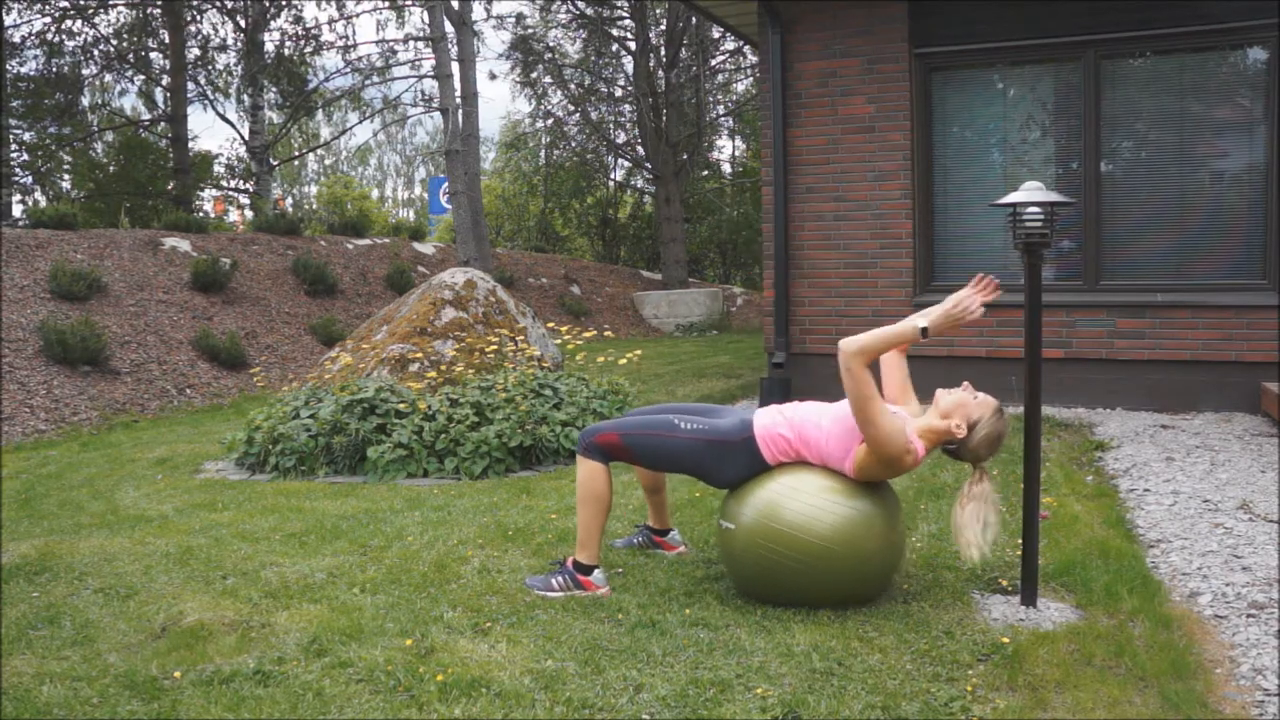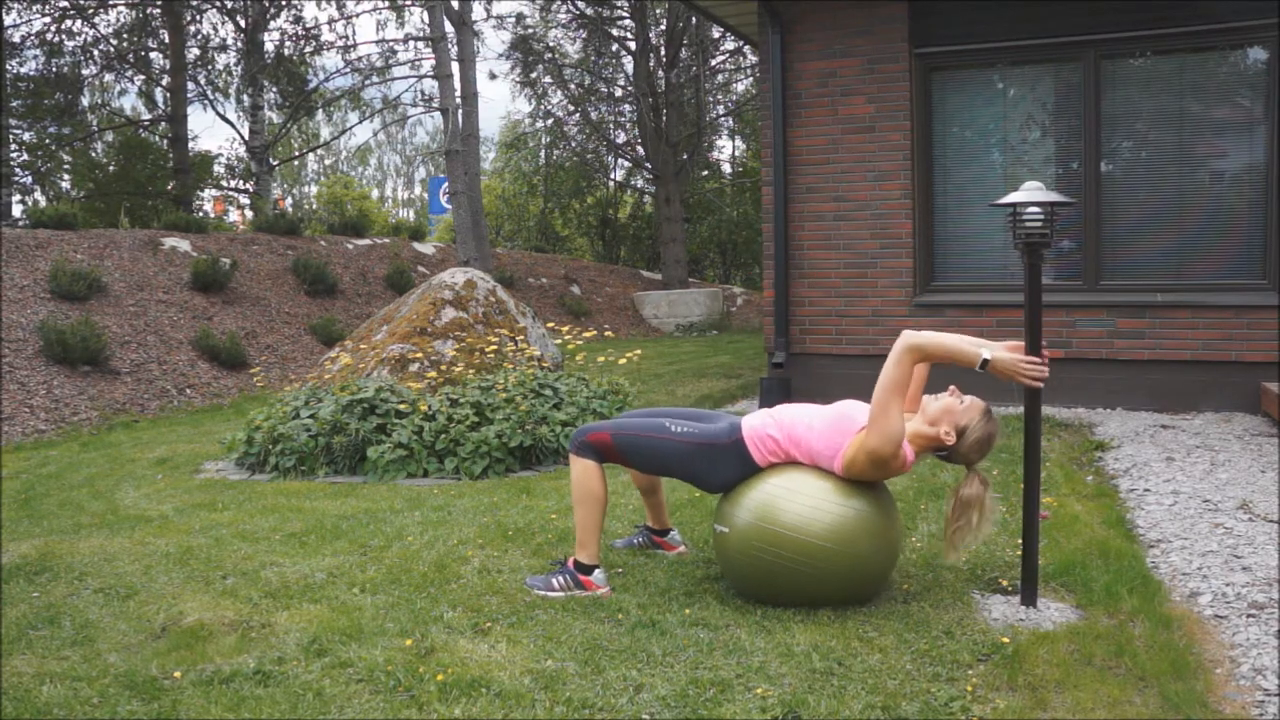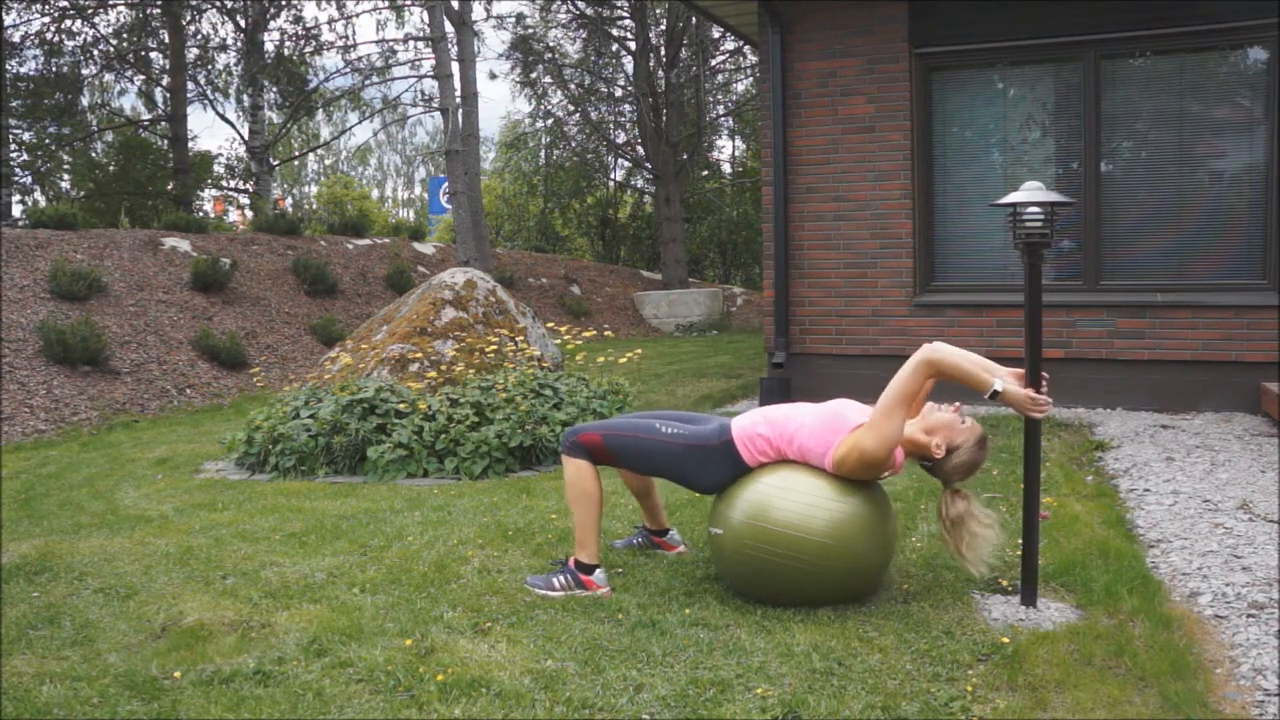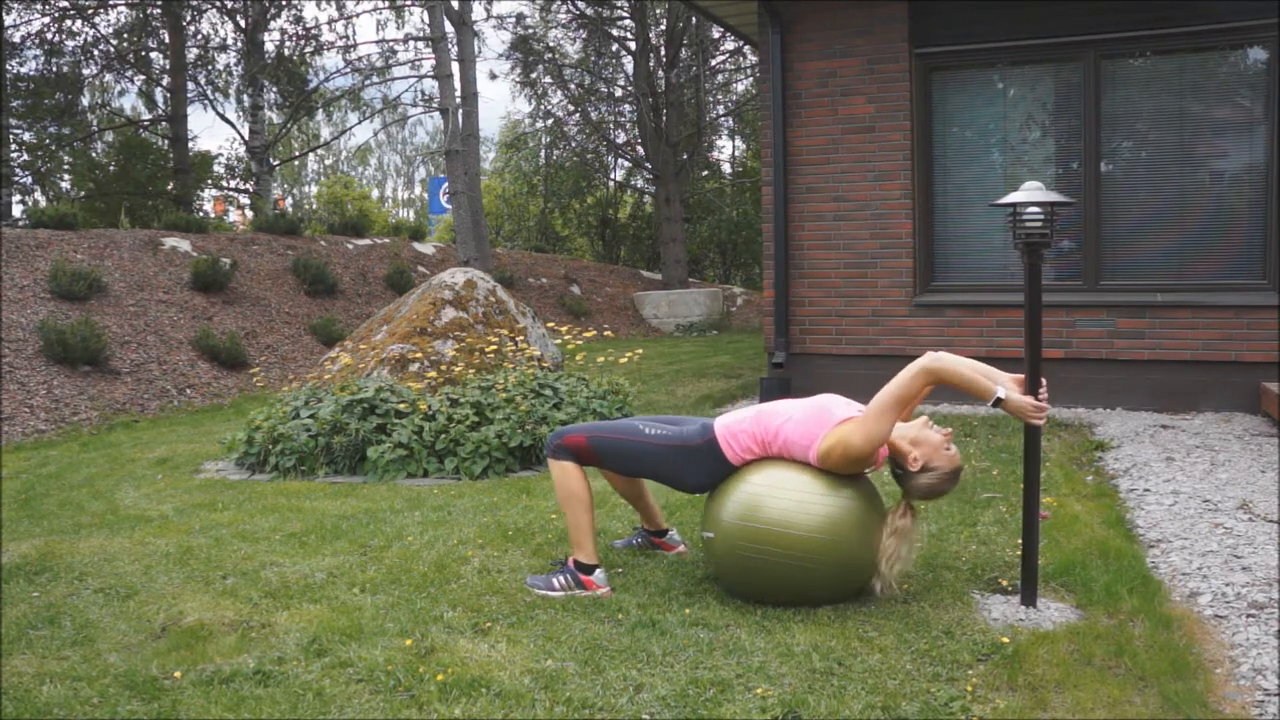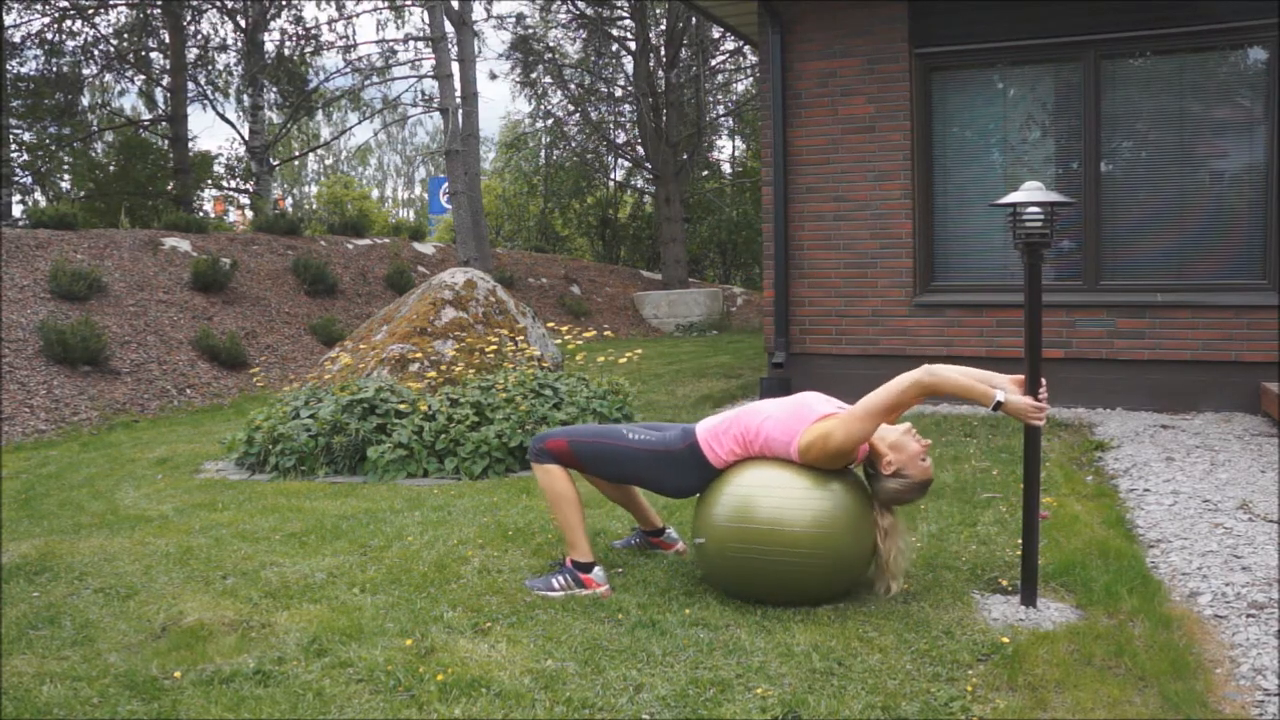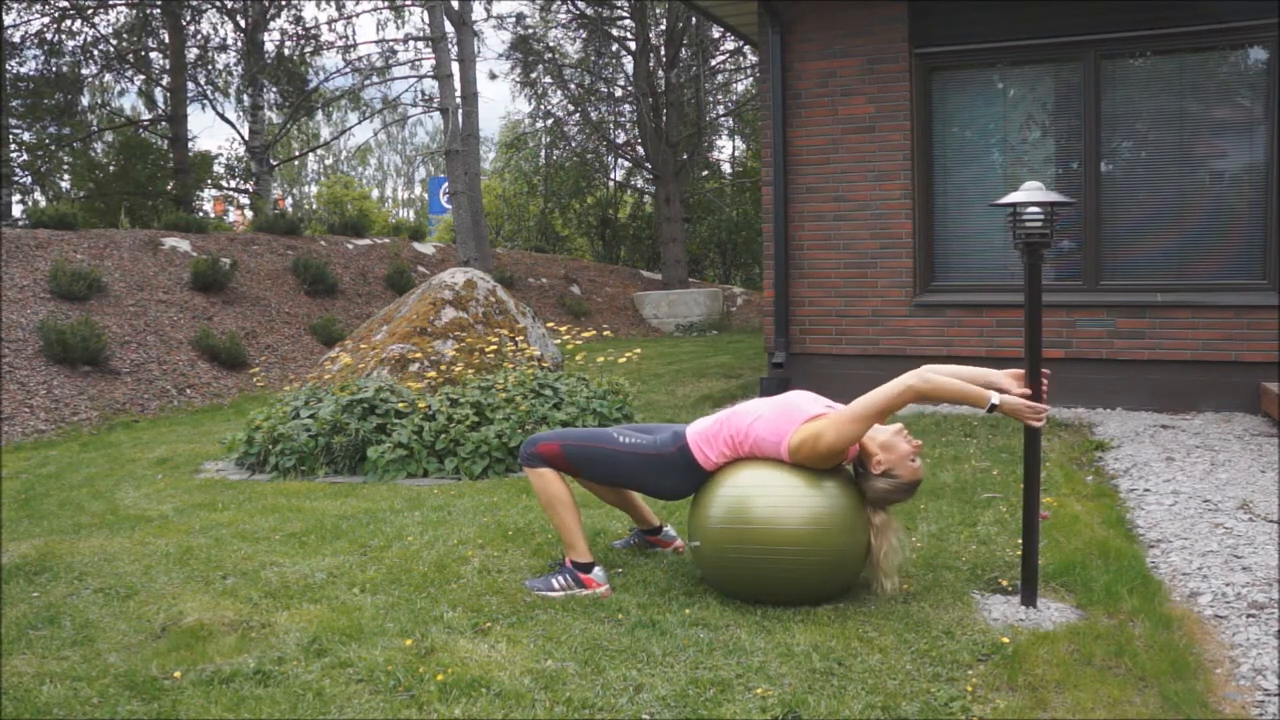
dt=0.3s
person 1, frame 1
left shoulder: (895, 450)
right shoulder: (908, 418)
left elbow: (852, 352)
right elbow: (890, 348)
left wrist: (932, 322)
right wrist: (945, 309)
left hip: (738, 447)
right hip: (748, 426)
left knee: (592, 441)
right knee: (632, 420)
left ankle: (584, 572)
right ankle: (661, 533)
person 1, frame 2
left shoulder: (885, 452)
right shoulder: (910, 427)
left elbow: (908, 344)
right elbow: (917, 348)
left wrist: (986, 358)
right wrist: (989, 351)
left hip: (734, 450)
right hip: (748, 428)
left knee: (586, 441)
right knee: (629, 422)
left ankle: (585, 572)
right ankle: (660, 533)
person 1, frame 3
left shoulder: (873, 454)
right shoulder: (900, 434)
left elbow: (927, 358)
right elbow: (932, 354)
left wrist: (1000, 390)
right wrist: (1005, 374)
left hip: (721, 452)
right hip: (730, 432)
left knee: (576, 442)
right knee: (616, 429)
left ankle: (585, 572)
right ankle: (660, 533)
person 1, frame 4
left shoulder: (858, 448)
right shoulder: (882, 433)
right elbow: (933, 363)
left wrist: (1003, 397)
right wrist: (1006, 380)
left hip: (708, 451)
right hip: (721, 433)
left knee: (563, 444)
right knee: (601, 439)
left ankle: (585, 572)
right ankle: (658, 533)
person 1, frame 5
left shoulder: (839, 445)
right shoulder: (863, 434)
right elbow: (926, 376)
right wrist: (1005, 382)
left hip: (689, 456)
right hip: (698, 440)
left knee: (546, 448)
right knee: (585, 447)
left ankle: (582, 572)
right ankle: (656, 533)
person 1, frame 6
left shoulder: (830, 444)
right shoulder: (858, 435)
right elbow: (918, 380)
right wrist: (999, 378)
left hip: (681, 459)
right hip: (690, 440)
left knee: (536, 452)
left ankle: (583, 572)
right ankle: (654, 532)
